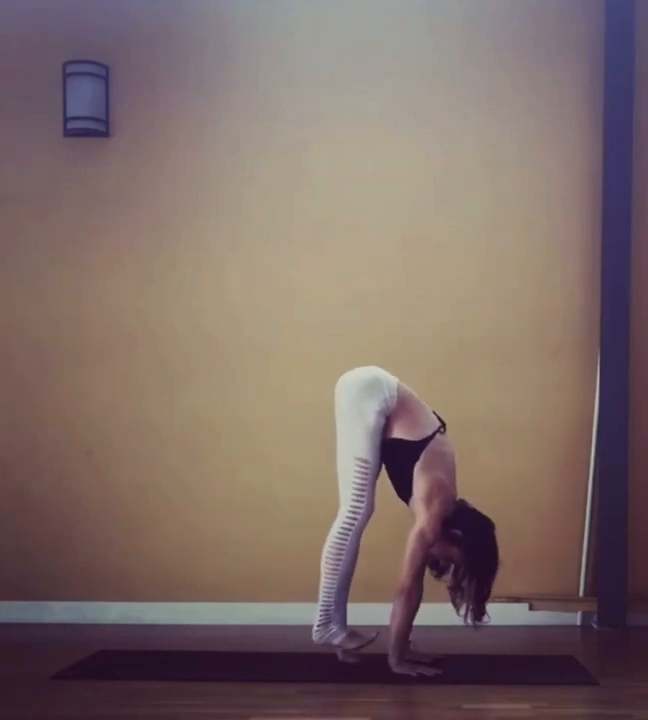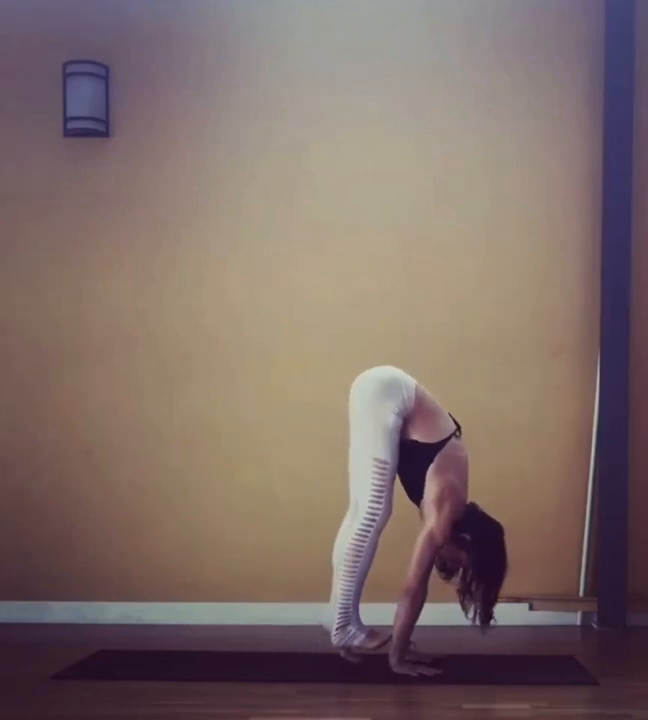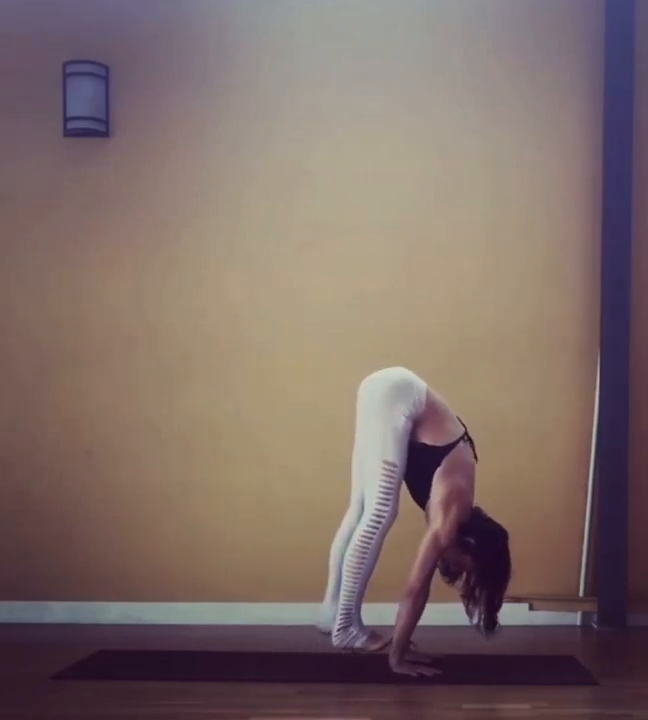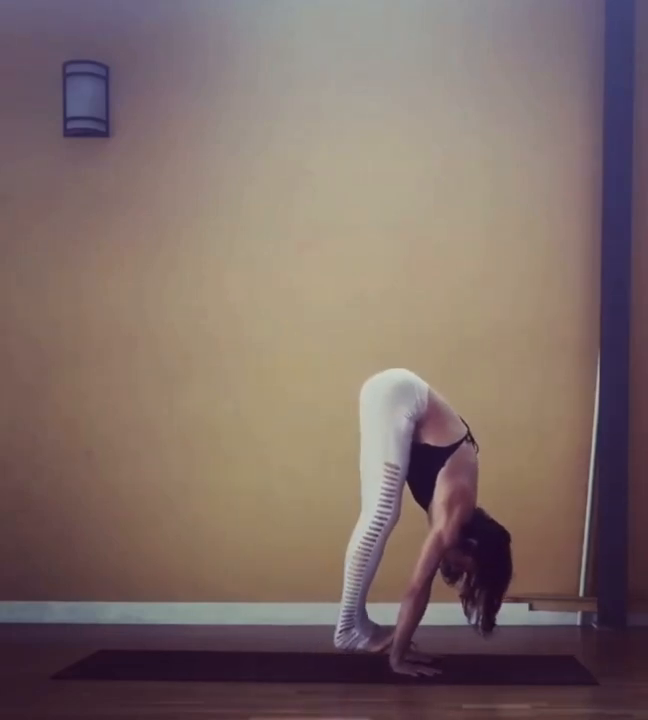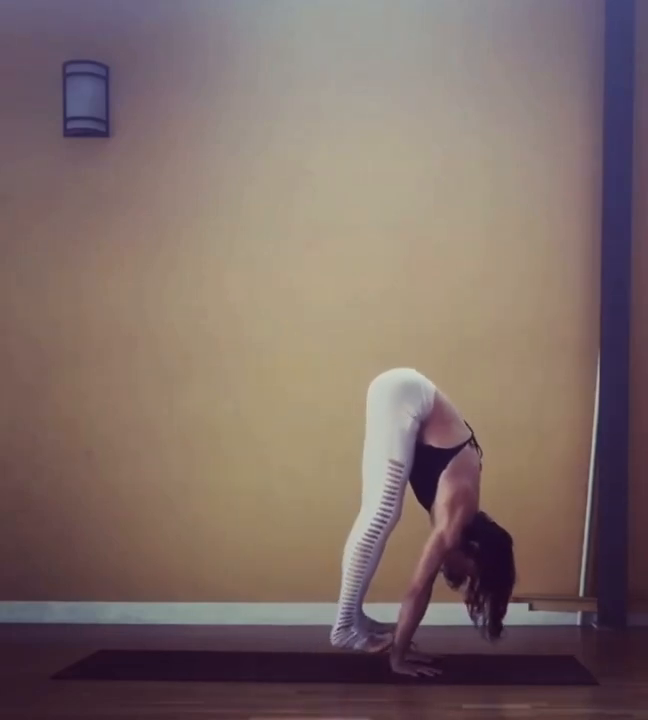
dt=0.4s
person 1, frame 1
left shoulder: (442, 509)
right shoulder: (433, 516)
left elbow: (411, 582)
right elbow: (407, 586)
left wrist: (401, 647)
right wrist: (396, 657)
left hip: (373, 395)
right hip: (368, 392)
left knee: (354, 514)
right knee: (356, 513)
left ankle: (334, 622)
right ankle: (327, 623)
person 1, frame 2
left shoulder: (449, 511)
right shoulder: (444, 520)
left elbow: (416, 584)
right elbow: (413, 588)
left wrist: (401, 645)
right wrist: (397, 657)
left hip: (385, 392)
left knee: (362, 512)
right knee: (373, 515)
left ankle: (339, 615)
right ankle: (344, 625)
person 1, frame 3
left shoulder: (453, 513)
right shoulder: (449, 523)
left elbow: (419, 584)
right elbow: (415, 589)
right wrist: (398, 657)
left hip: (392, 393)
left knee: (363, 511)
right knee: (379, 516)
left ankle: (333, 611)
right ankle: (345, 626)
person 1, frame 4
left shoulder: (460, 517)
right shoulder: (451, 524)
right elbow: (417, 589)
right wrist: (398, 658)
left knee: (375, 517)
right knee: (382, 518)
left ankle: (355, 622)
right ankle: (349, 629)
person 1, frame 5
left shoulder: (458, 520)
right shoulder: (453, 527)
left elbow: (422, 586)
right elbow: (418, 589)
right wrist: (398, 657)
left knee: (375, 512)
right knee: (383, 514)
left ankle: (351, 616)
right ankle: (346, 625)
